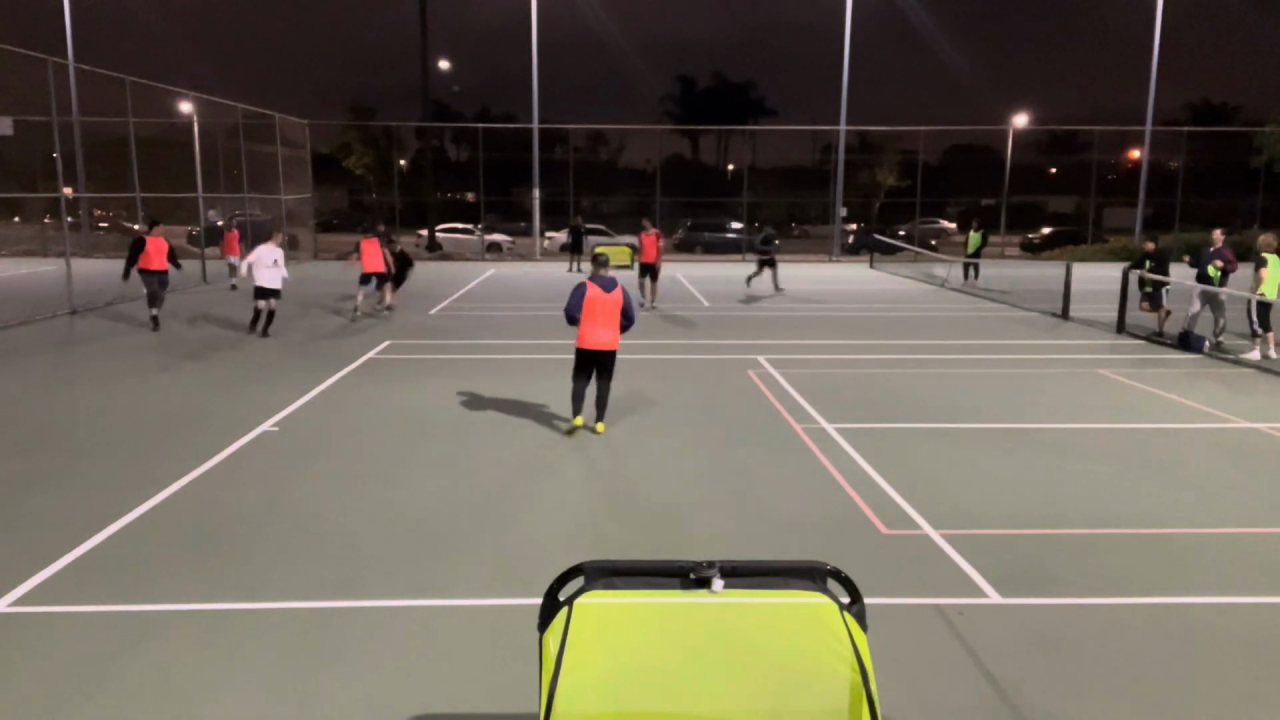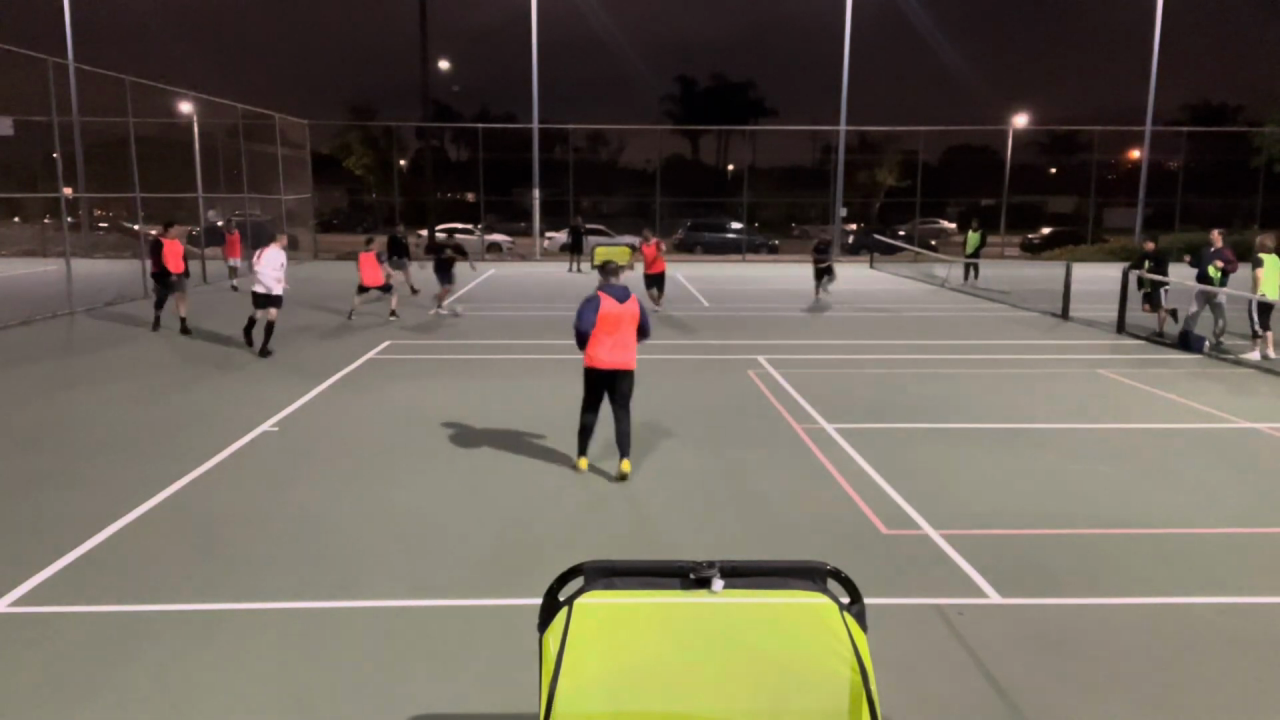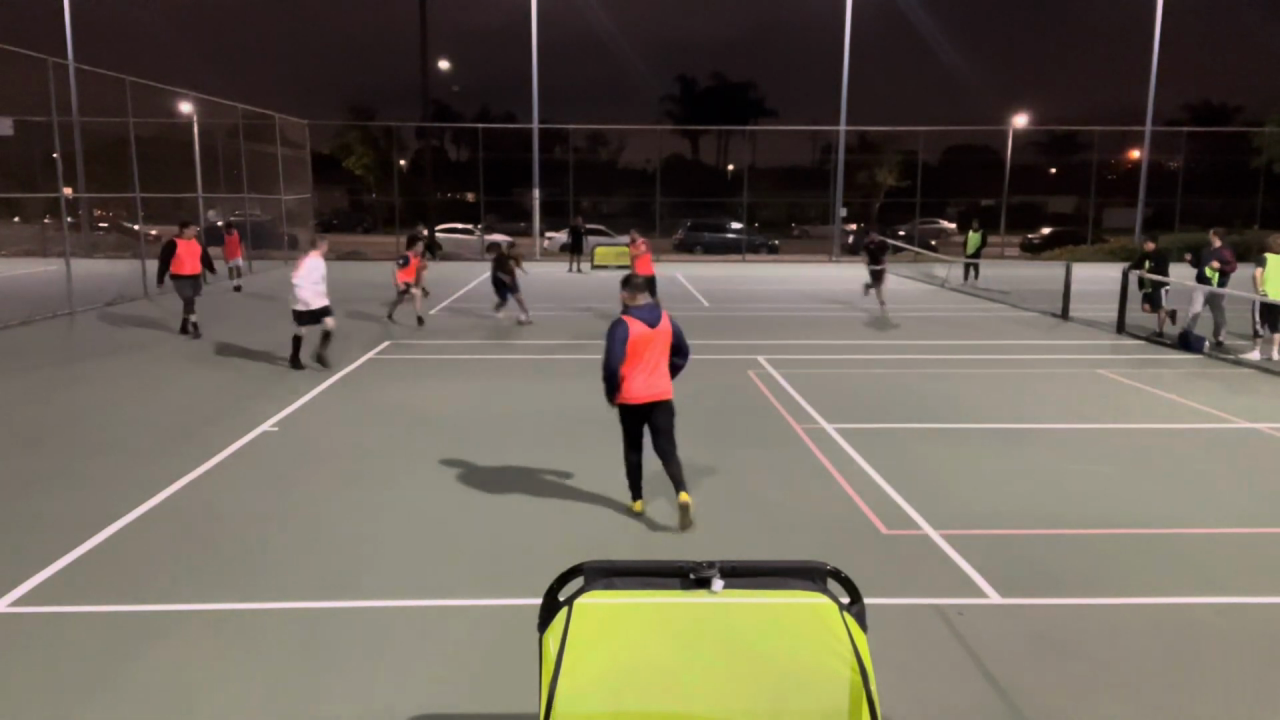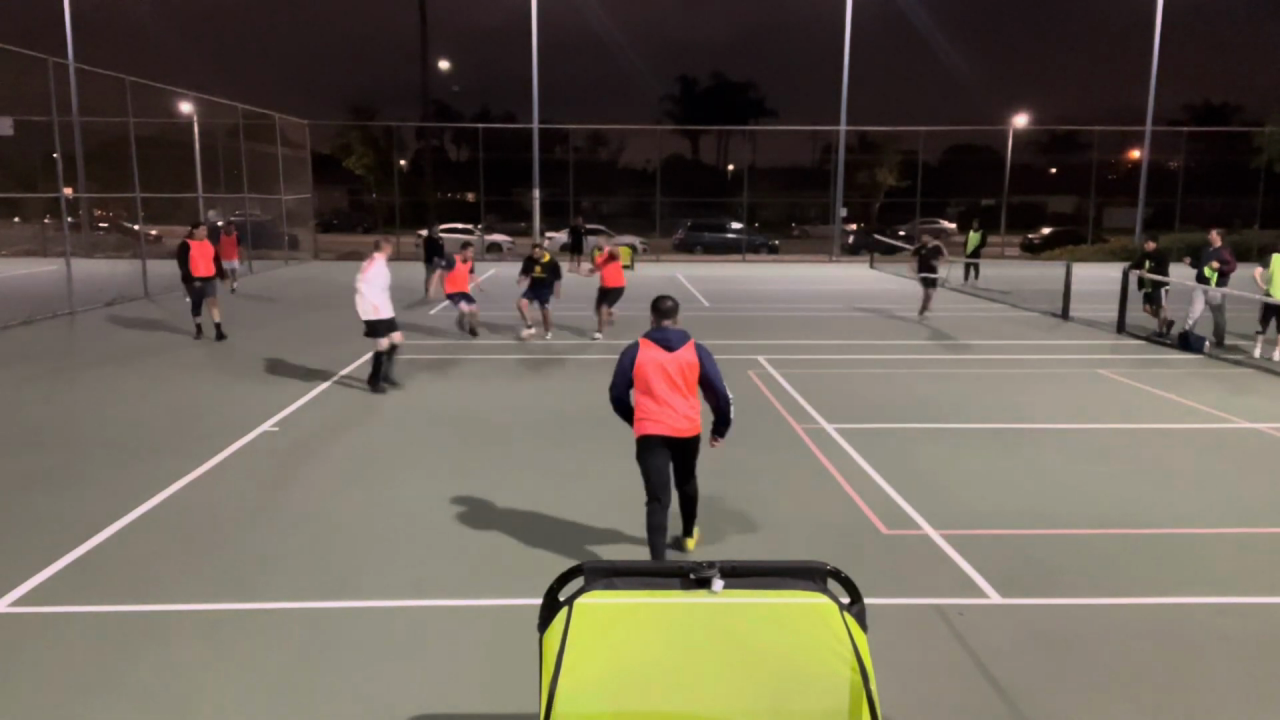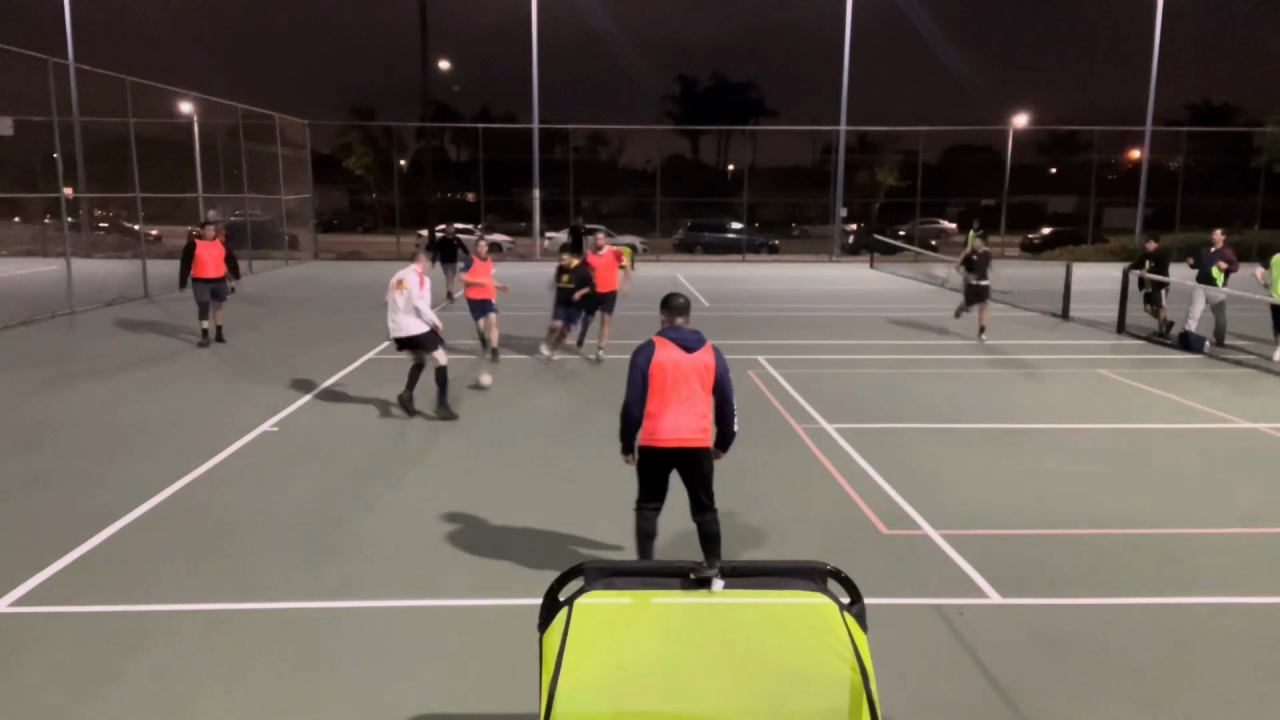
dt=0.5s
person 1, frame 1
left shoulder: (583, 288)
right shoulder: (620, 290)
left elbow: (570, 312)
right elbow: (630, 319)
left wrist: (576, 322)
left hip: (586, 344)
right hip: (610, 345)
left knee: (580, 380)
right knee: (603, 382)
left ankle: (577, 417)
right ankle: (600, 422)
person 1, frame 2
left shoulder: (594, 301)
right shoulder: (635, 302)
left elbow: (582, 329)
right elbow: (644, 333)
left wrist: (585, 346)
left hip: (597, 365)
right hip: (625, 366)
left knee: (589, 411)
right knee: (622, 413)
left ankle: (581, 458)
right ankle: (625, 461)
person 1, frame 3
left shoulder: (621, 326)
right shoulder: (666, 320)
left elbow: (611, 367)
right elbow: (682, 353)
left wrist: (611, 394)
left hip: (630, 397)
right hip: (662, 395)
left knee: (633, 449)
right knee: (667, 449)
left ankle: (637, 501)
right ankle: (682, 495)
person 1, frame 4
left shoulder: (634, 351)
right shoulder: (697, 351)
left elbow: (617, 395)
right elbow: (720, 394)
left wrist: (635, 420)
right wrist: (721, 428)
left hip: (651, 433)
right hip: (688, 431)
left knee: (657, 499)
right knee: (686, 482)
left ankle: (659, 564)
right ankle: (689, 537)
person 1, frame 5
left shoulder: (648, 351)
right shoulder: (712, 354)
left elbow: (633, 404)
right elbow: (726, 404)
left wrist: (627, 444)
right wrist: (723, 443)
left hip: (656, 443)
right hip: (698, 443)
left knee: (648, 507)
right knee: (705, 510)
right ankle: (714, 569)
